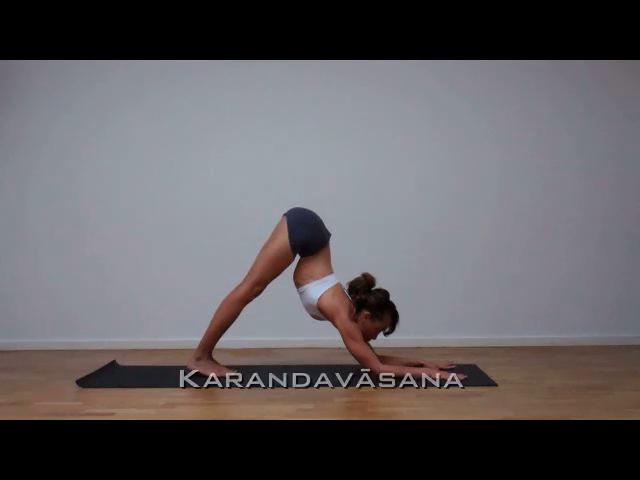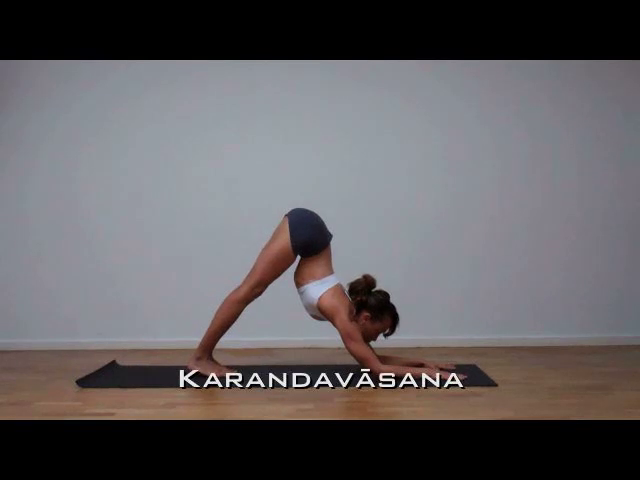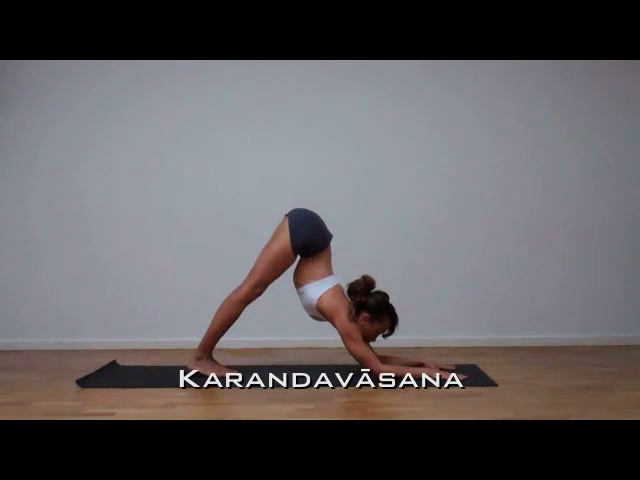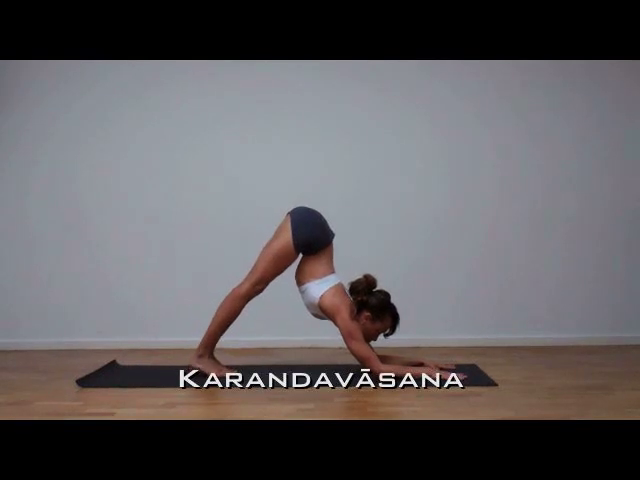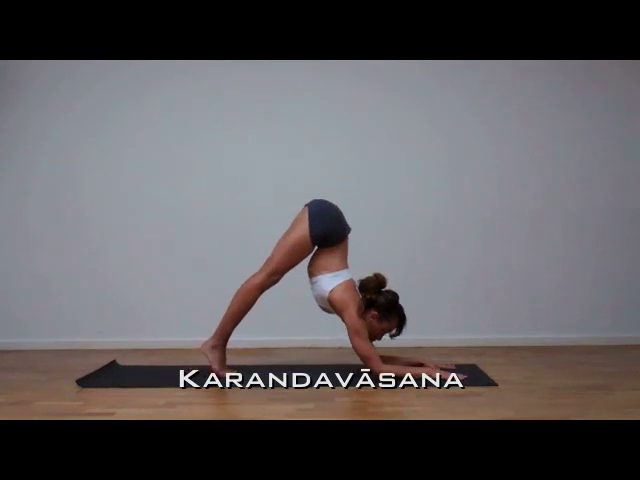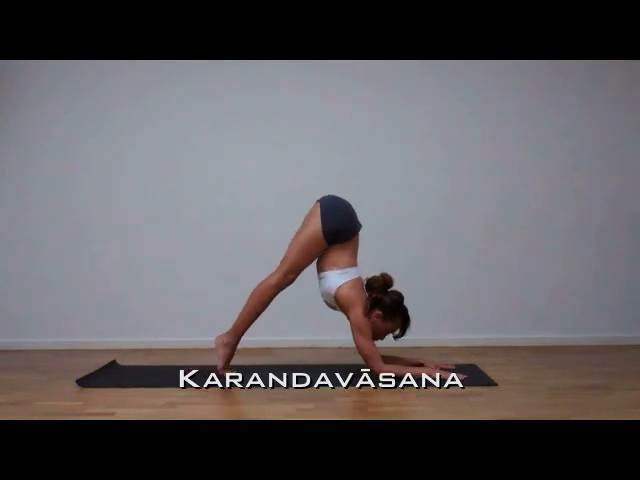
dt=0.3s
person 1, frame 1
left shoulder: (351, 311)
right shoulder: (345, 317)
left elbow: (372, 358)
right elbow: (377, 369)
left wrist: (420, 362)
right wrist: (428, 373)
left hip: (305, 227)
right hip: (300, 228)
left knee: (251, 290)
right knee: (247, 289)
right ankle: (200, 356)
person 1, frame 2
left shoulder: (350, 313)
right shoulder: (344, 317)
left elbow: (373, 358)
right elbow: (377, 369)
left wrist: (421, 362)
right wrist: (426, 373)
left hip: (306, 228)
right hip: (302, 228)
left knee: (252, 291)
right knee: (249, 289)
right ankle: (200, 356)
person 1, frame 3
left shoulder: (352, 313)
right shoulder: (345, 318)
left elbow: (372, 358)
right elbow: (377, 369)
left wrist: (420, 362)
right wrist: (427, 372)
left hip: (306, 229)
right hip: (301, 229)
left knee: (252, 291)
right knee: (249, 290)
right ankle: (200, 356)
person 1, frame 4
left shoulder: (351, 311)
right shoulder: (346, 316)
left elbow: (373, 358)
right elbow: (378, 369)
left wrist: (420, 362)
right wrist: (426, 372)
left hip: (309, 226)
right hip: (304, 225)
left knee: (253, 288)
right knee: (250, 286)
right ankle: (202, 354)
person 1, frame 5
left shoulder: (358, 308)
right shoulder: (353, 312)
left elbow: (374, 357)
right elbow: (377, 368)
left wrist: (419, 362)
right wrist: (425, 371)
left hip: (325, 221)
right hip: (321, 219)
left knee: (269, 278)
right knee: (266, 276)
right ankle: (216, 342)
person 1, frame 6
left shoulder: (362, 306)
right shoulder: (358, 310)
left elbow: (374, 356)
right elbow: (378, 368)
left wrist: (421, 363)
right wrist: (425, 372)
left knee: (284, 278)
right knee: (282, 277)
right ankle: (230, 338)
